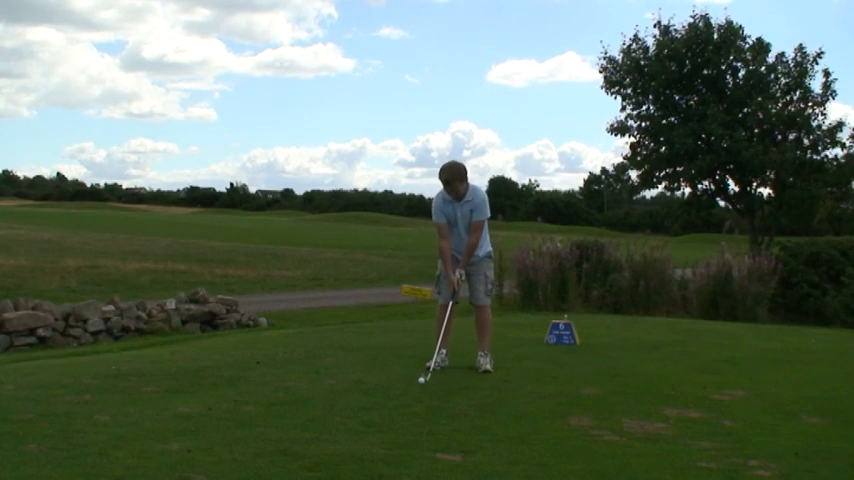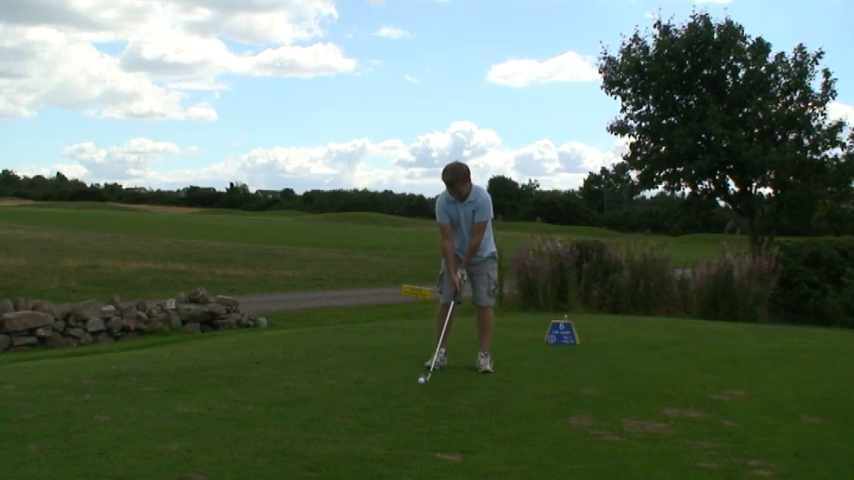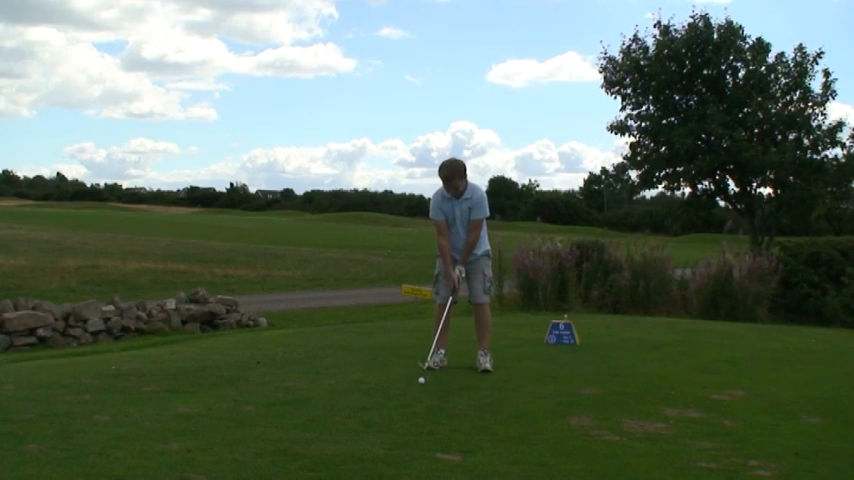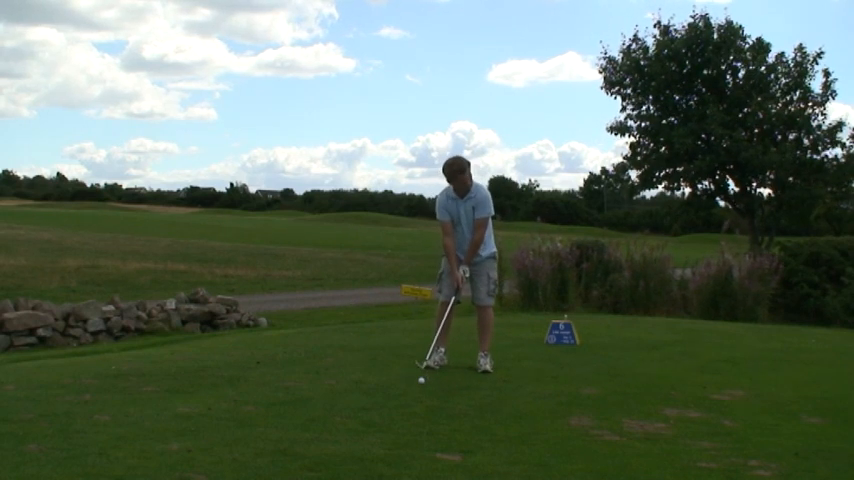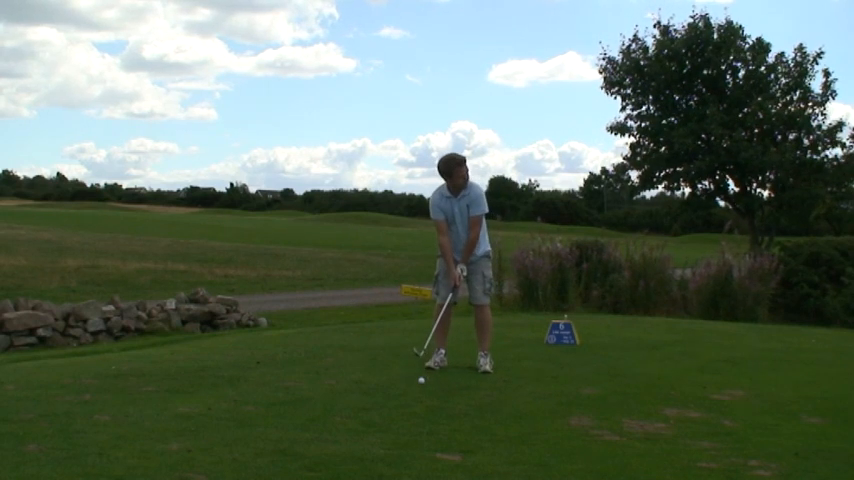
dt=0.3s
person 1, frame 1
left shoulder: (479, 197)
right shoulder: (439, 201)
left elbow: (475, 237)
right elbow: (444, 239)
left wrist: (462, 268)
right wrist: (450, 272)
left hip: (478, 255)
right hip: (451, 255)
left knee: (482, 303)
right knee: (444, 302)
left ankle: (484, 354)
right ankle: (442, 352)
person 1, frame 2
left shoulder: (482, 198)
right shoulder: (442, 201)
left elbow: (477, 237)
right elbow: (446, 239)
left wrist: (464, 268)
right wrist: (452, 272)
left hip: (482, 256)
right hip: (454, 255)
left knee: (484, 304)
right knee: (446, 302)
left ankle: (484, 355)
right ankle: (441, 352)
person 1, frame 3
left shoulder: (478, 195)
right shoulder: (437, 199)
left elbow: (474, 234)
right elbow: (442, 236)
left wrist: (461, 265)
right wrist: (450, 269)
left hip: (476, 254)
right hip: (449, 255)
left knee: (481, 302)
right knee: (442, 302)
left ankle: (484, 354)
right ankle: (440, 353)
person 1, frame 4
left shoulder: (482, 194)
right shoulder: (443, 199)
left elbow: (479, 235)
right elbow: (448, 237)
left wrist: (466, 266)
right wrist: (455, 269)
left hip: (482, 256)
right hip: (454, 255)
left knee: (484, 304)
right knee: (445, 301)
left ankle: (484, 355)
right ankle: (440, 352)
person 1, frame 5
left shoulder: (476, 192)
right shoulder: (436, 198)
left elbow: (474, 232)
right elbow: (443, 235)
left wrist: (463, 264)
right wrist: (451, 268)
left hip: (477, 255)
right hip: (449, 255)
left knee: (481, 303)
right knee: (443, 303)
left ankle: (484, 355)
right ankle: (440, 353)
